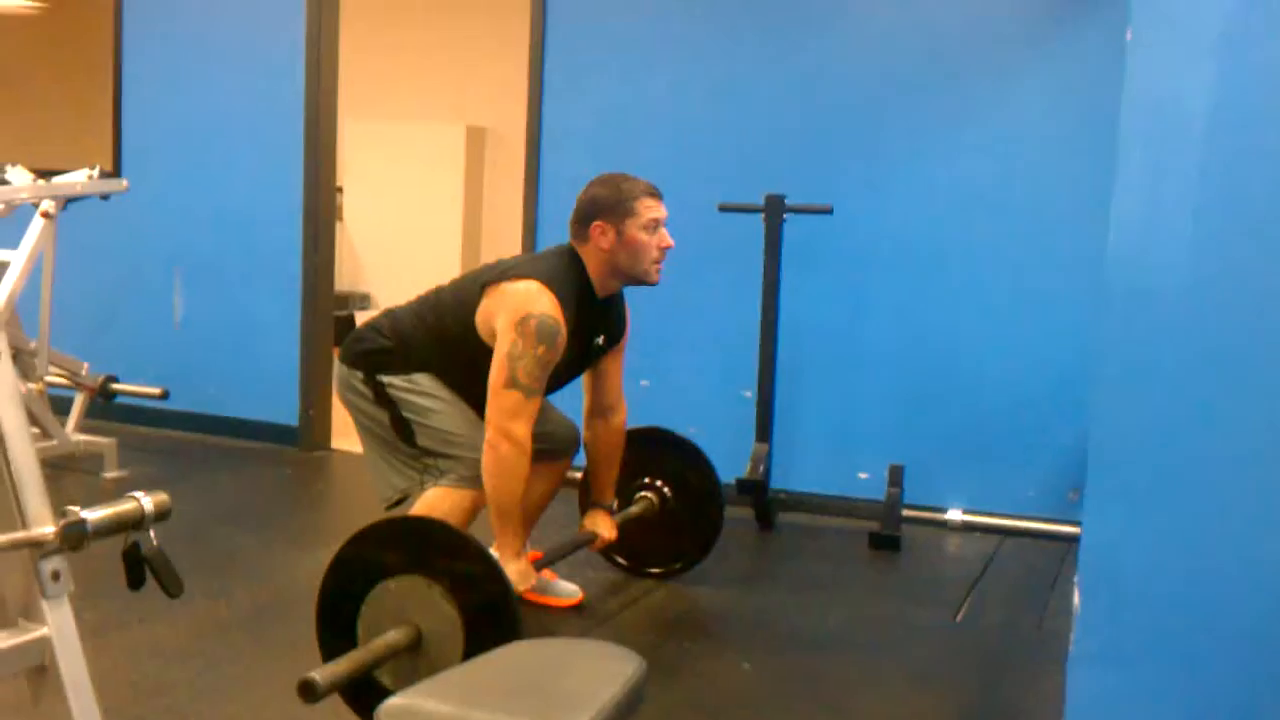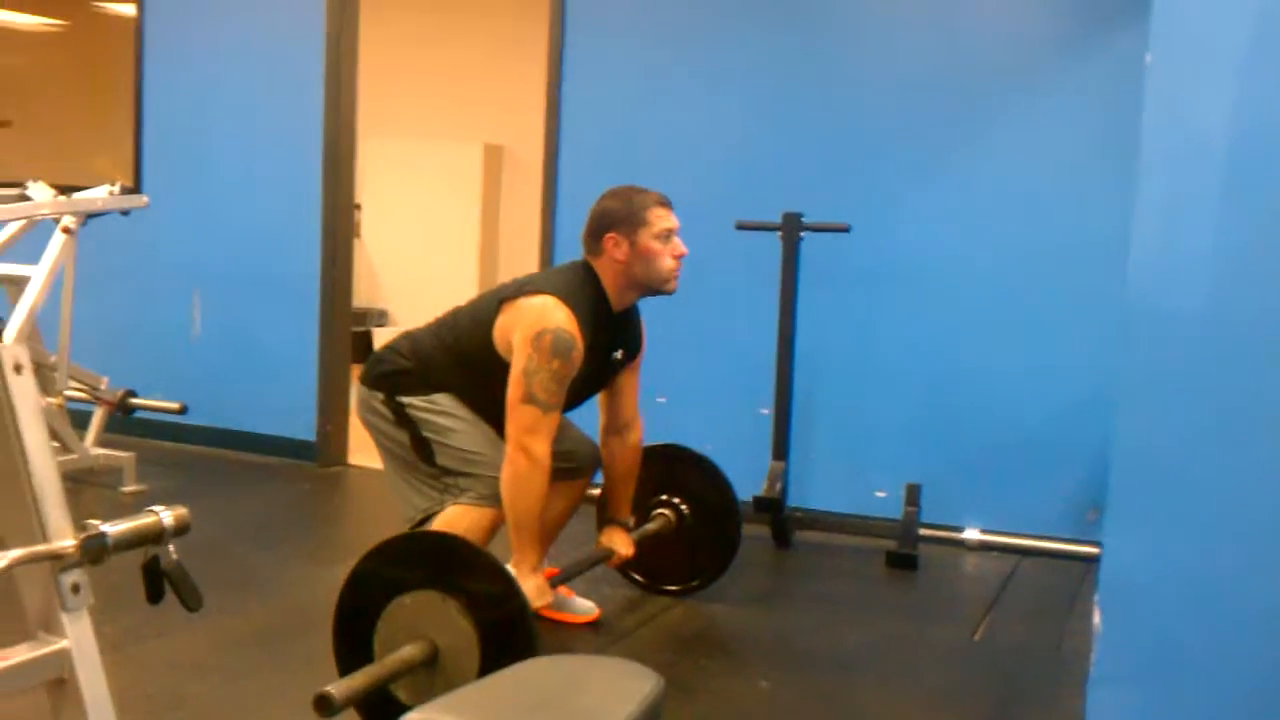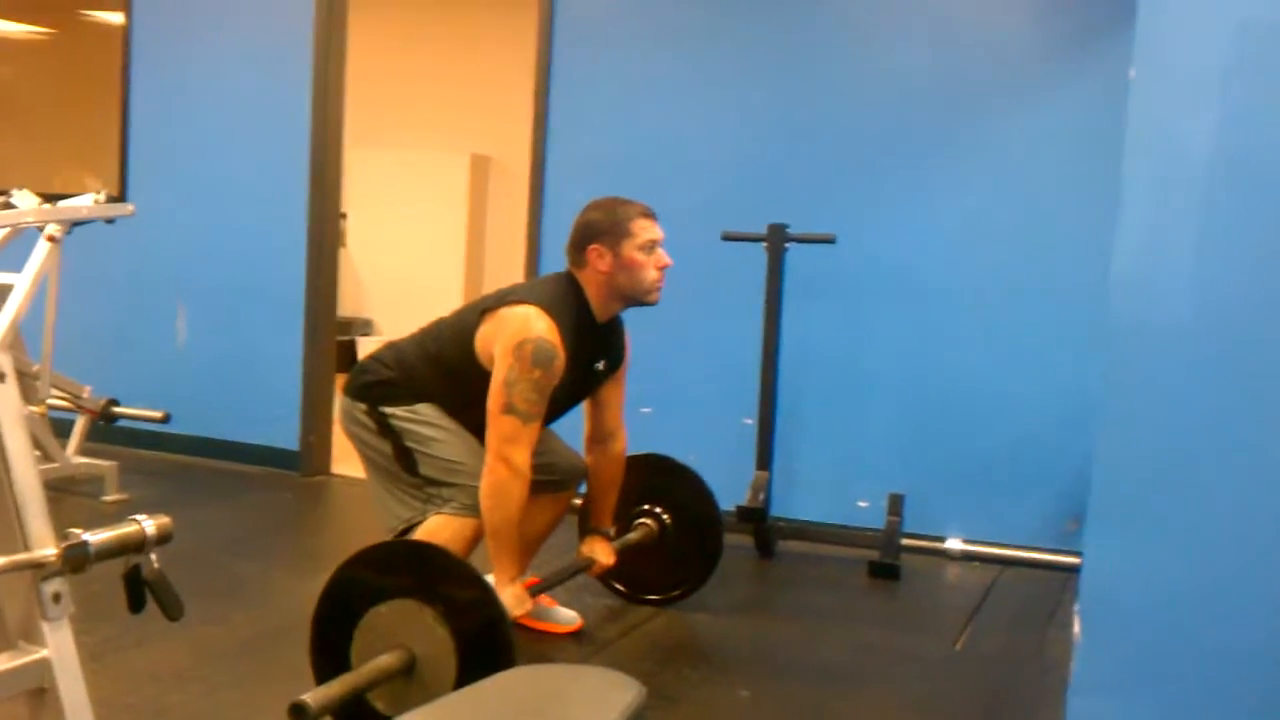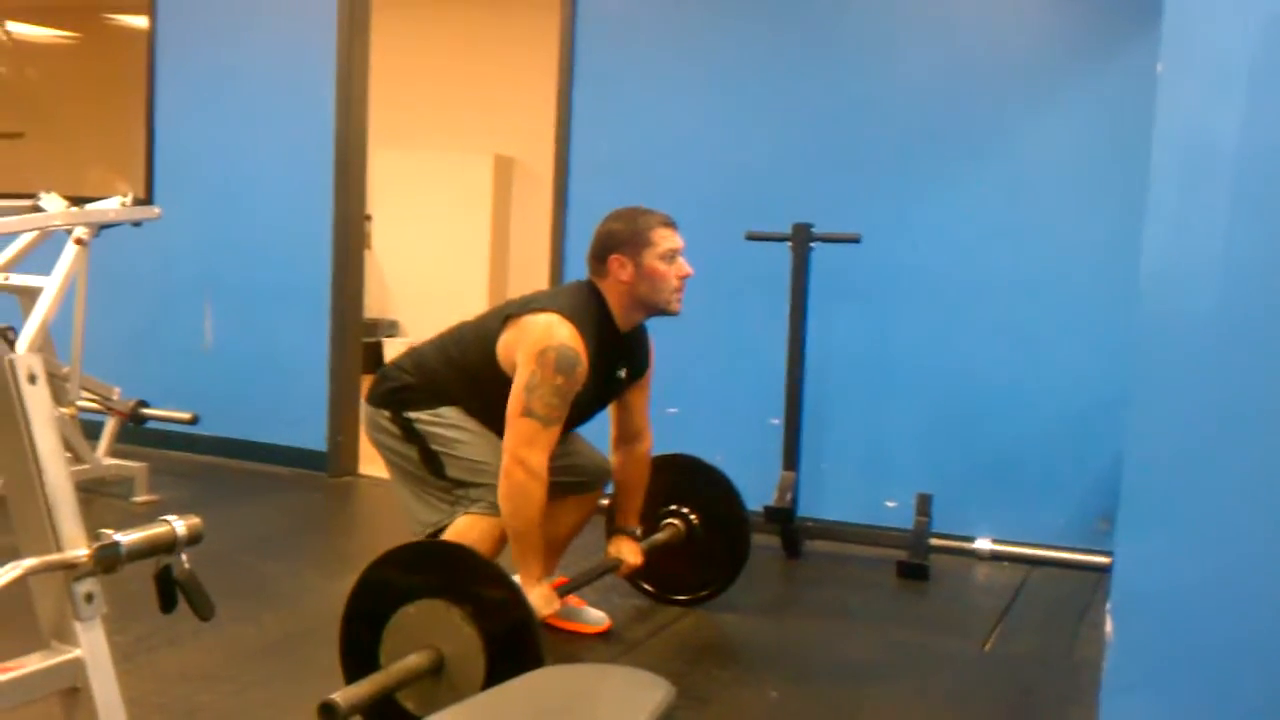
dt=0.4s
person 1, frame 1
left shoulder: (610, 308)
right shoulder: (539, 306)
left elbow: (607, 412)
right elbow: (504, 437)
left wrist: (602, 505)
right wrist: (509, 555)
left hip: (451, 370)
right hip: (384, 367)
left knee: (559, 440)
right knee: (466, 469)
left ankle: (510, 567)
person 1, frame 2
left shoulder: (626, 323)
right shoulder: (555, 321)
left elbow: (623, 429)
right elbow: (526, 453)
left wrist: (619, 522)
right wrist: (526, 570)
left hip: (471, 392)
right hip: (406, 387)
left knee: (579, 459)
right knee: (489, 486)
left ankle: (523, 583)
person 1, frame 3
left shoulder: (610, 334)
right shoulder: (537, 331)
left elbow: (607, 439)
right elbow: (505, 463)
left wrist: (599, 531)
right wrist: (505, 580)
left hip: (454, 402)
right hip: (390, 399)
left knee: (563, 472)
right knee: (470, 498)
left ankle: (511, 593)
person 1, frame 4
left shoulder: (633, 342)
right shoulder: (559, 340)
left elbow: (633, 441)
right elbow: (521, 466)
left wrist: (626, 531)
right wrist: (530, 580)
left hip: (477, 407)
right hip: (413, 405)
left knee: (589, 473)
right knee: (495, 501)
left ankle: (539, 597)
